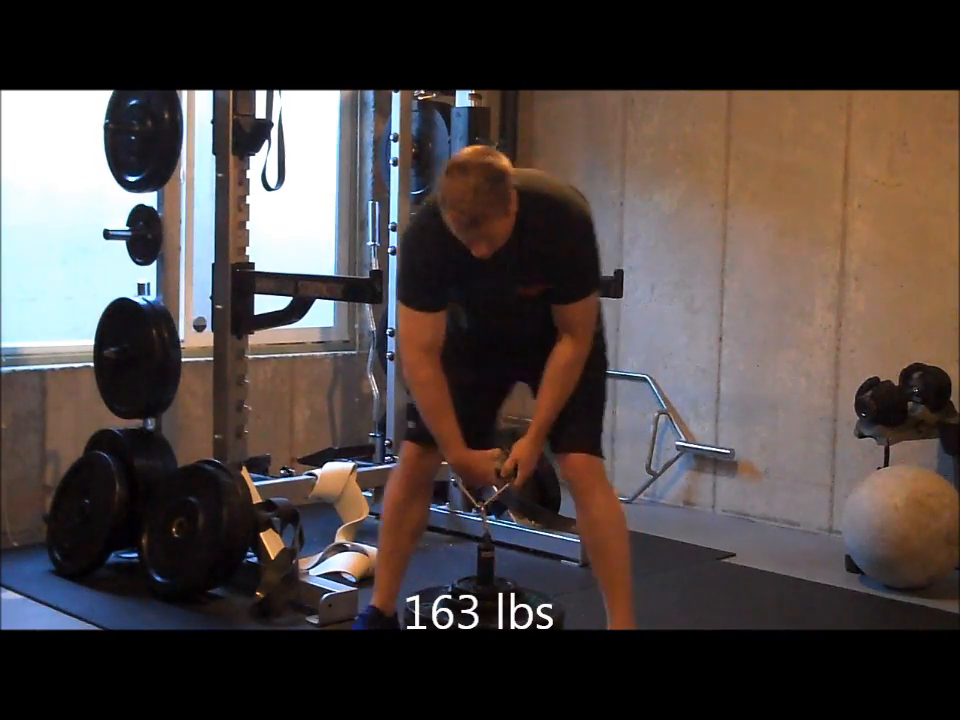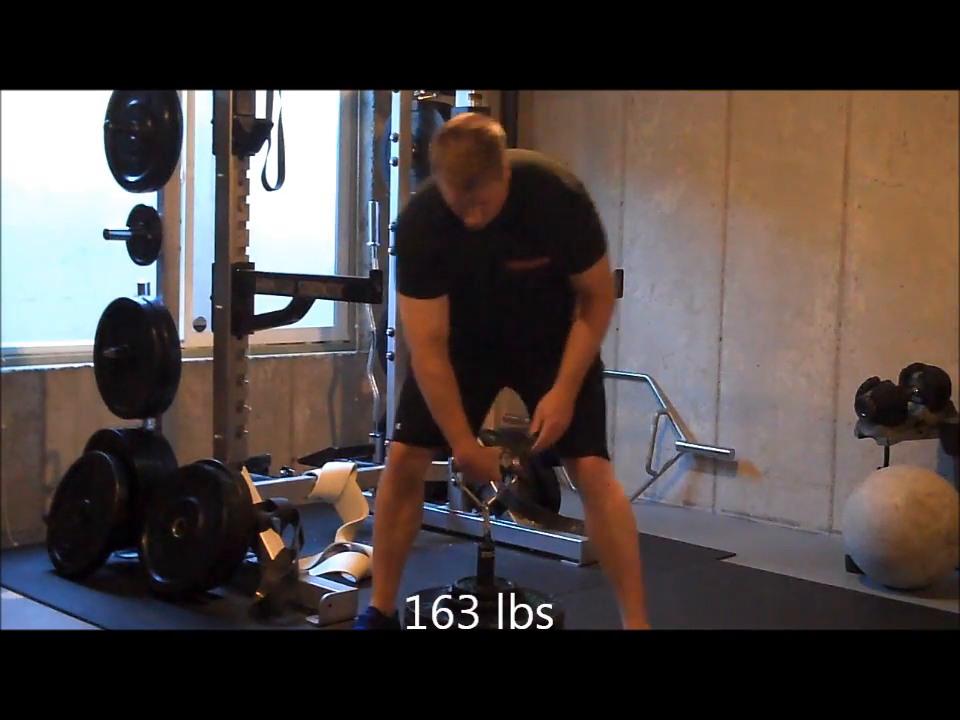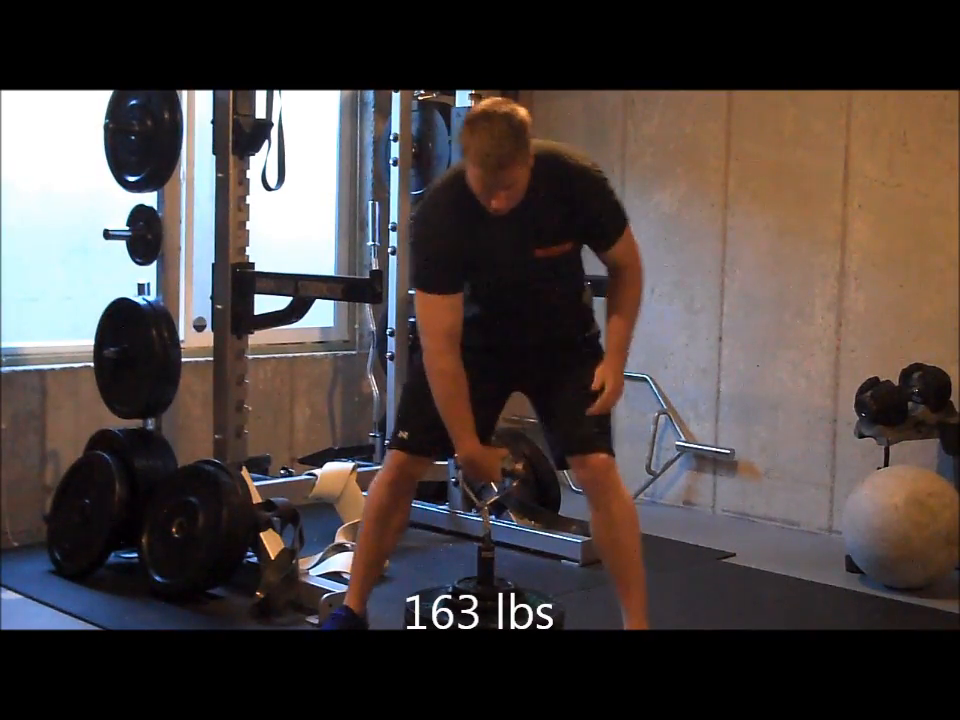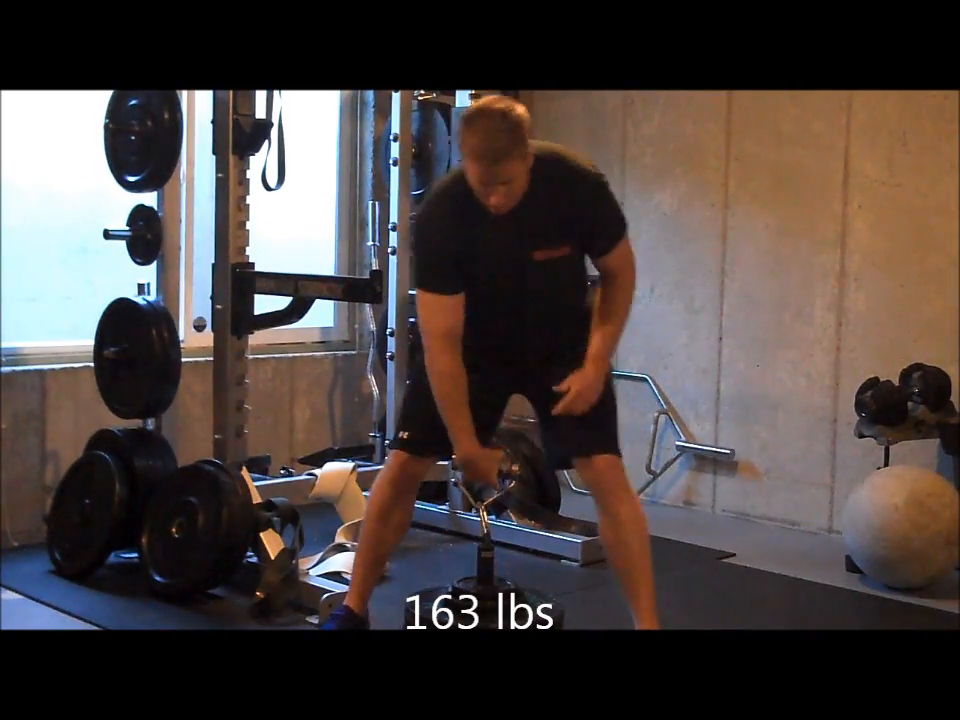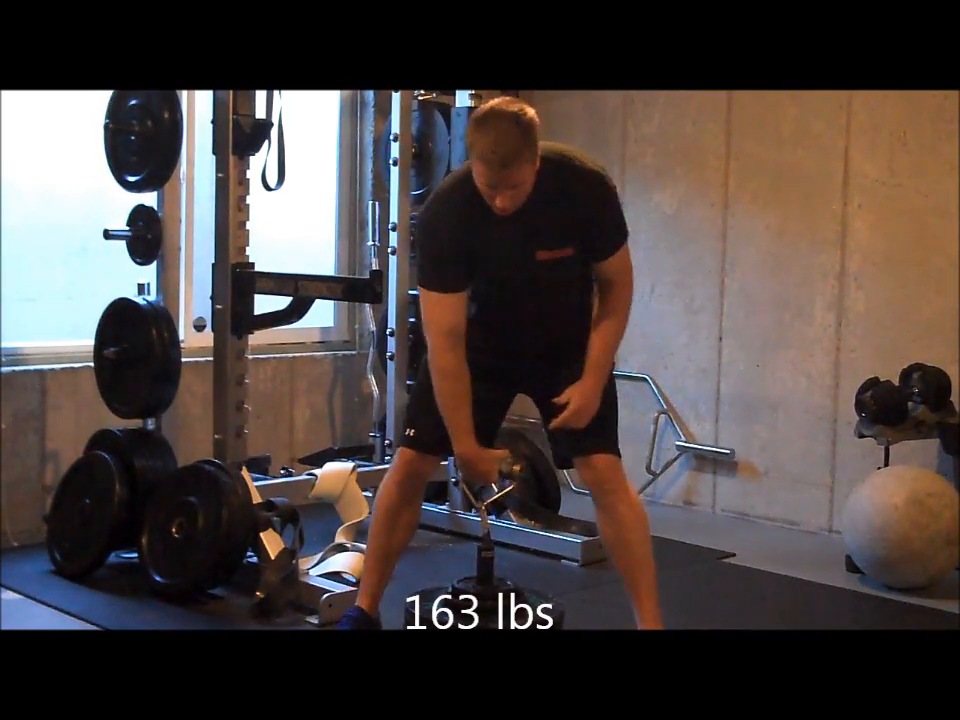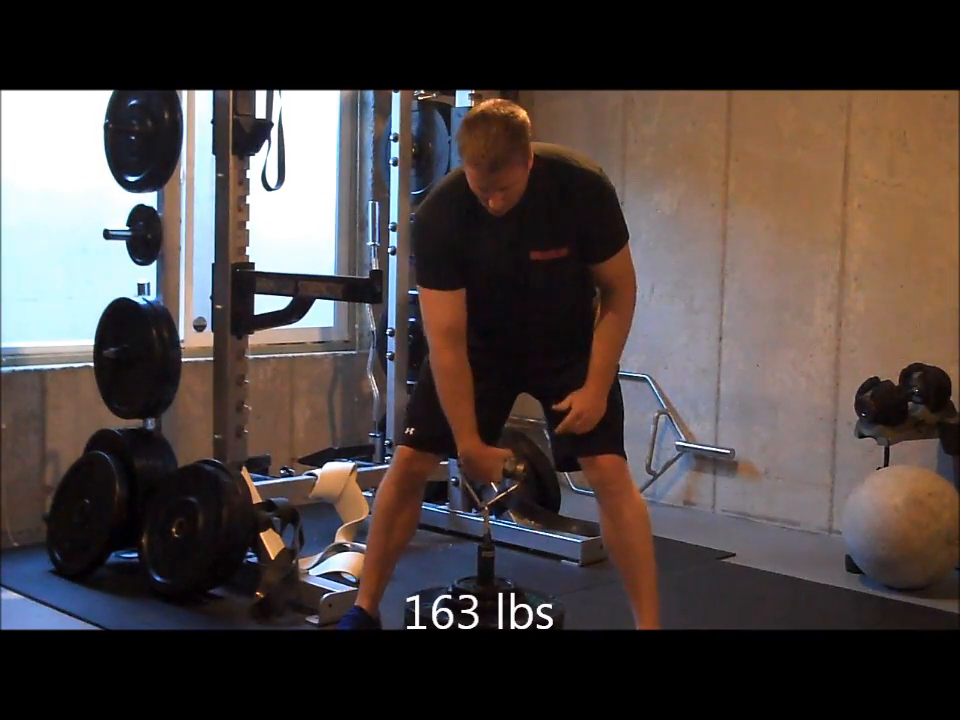
dt=0.4s
person 1, frame 1
left shoulder: (562, 218)
right shoulder: (426, 233)
left elbow: (575, 336)
right elbow: (420, 353)
left wrist: (534, 436)
right wrist: (457, 452)
left hip: (559, 334)
right hip: (473, 335)
left knee: (582, 468)
right knee: (415, 457)
left ankle: (623, 624)
right ankle: (380, 612)
person 1, frame 2
left shoulder: (557, 194)
right shoulder: (420, 221)
left elbow: (597, 297)
right elbow: (427, 345)
left wrist: (564, 392)
right wrist: (463, 445)
left hip: (552, 338)
right hip: (464, 338)
left knee: (592, 471)
right knee: (403, 460)
left ankle: (637, 624)
right ankle: (381, 613)
person 1, frame 3
left shoulder: (577, 181)
right shoulder: (439, 213)
left elbow: (626, 266)
right elbow: (440, 344)
left wrist: (614, 358)
right wrist: (468, 447)
left hip: (560, 339)
right hip: (473, 336)
left knee: (597, 469)
right knee: (401, 465)
left ankle: (637, 625)
right ankle: (351, 610)
person 1, frame 4
left shoulder: (578, 185)
right shoulder: (439, 216)
left elbow: (619, 272)
right elbow: (442, 344)
left wrist: (597, 363)
right wrist: (466, 447)
left hip: (564, 345)
right hip: (475, 342)
left knee: (605, 473)
right knee: (403, 465)
left ankle: (648, 624)
right ankle: (351, 610)
person 1, frame 5
left shoulder: (585, 187)
right shoulder: (444, 213)
left elbow: (617, 285)
right elbow: (445, 340)
left wrist: (594, 377)
right wrist: (466, 446)
left hip: (566, 343)
right hip: (479, 339)
left knee: (604, 472)
right knee: (410, 463)
left ankle: (650, 623)
right ankle: (363, 610)
person 1, frame 6
left shoulder: (583, 188)
right shoulder: (438, 216)
left elbow: (619, 290)
right elbow: (446, 340)
left wrist: (597, 386)
right wrist: (469, 444)
left hip: (568, 344)
right hip: (480, 343)
left knee: (608, 472)
right knee: (408, 463)
left ankle: (649, 624)
right ankle: (363, 610)
